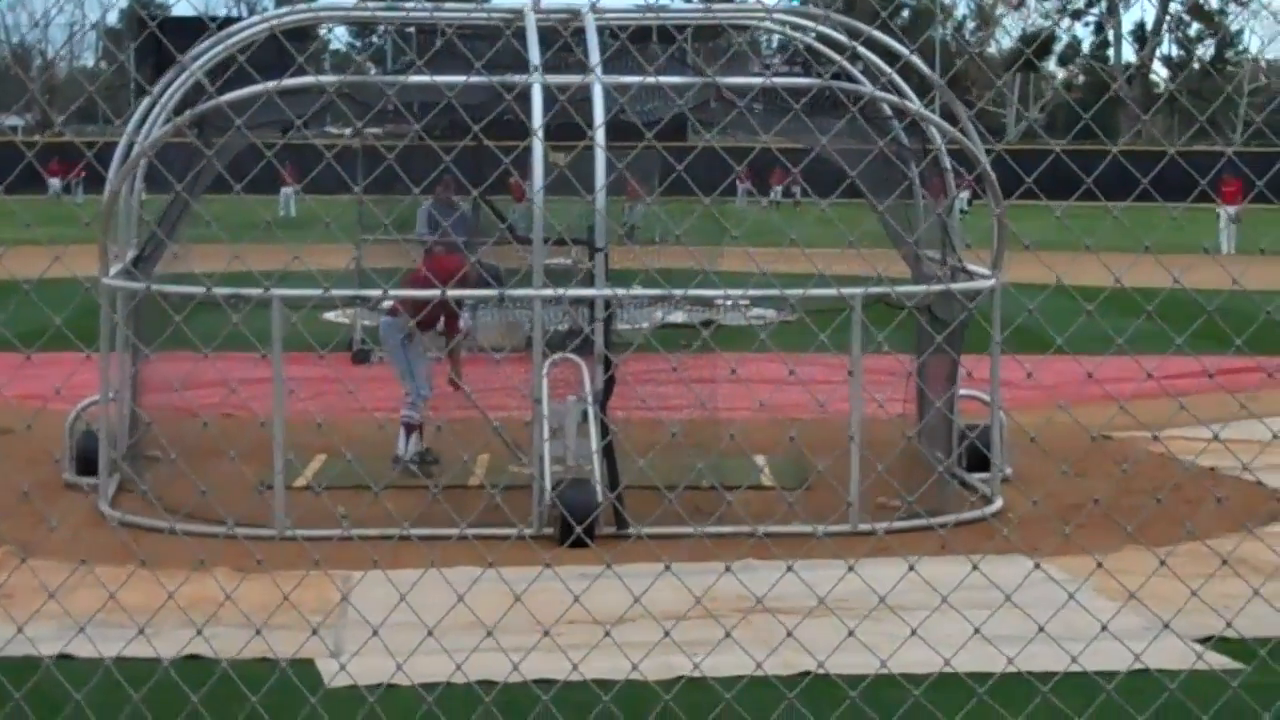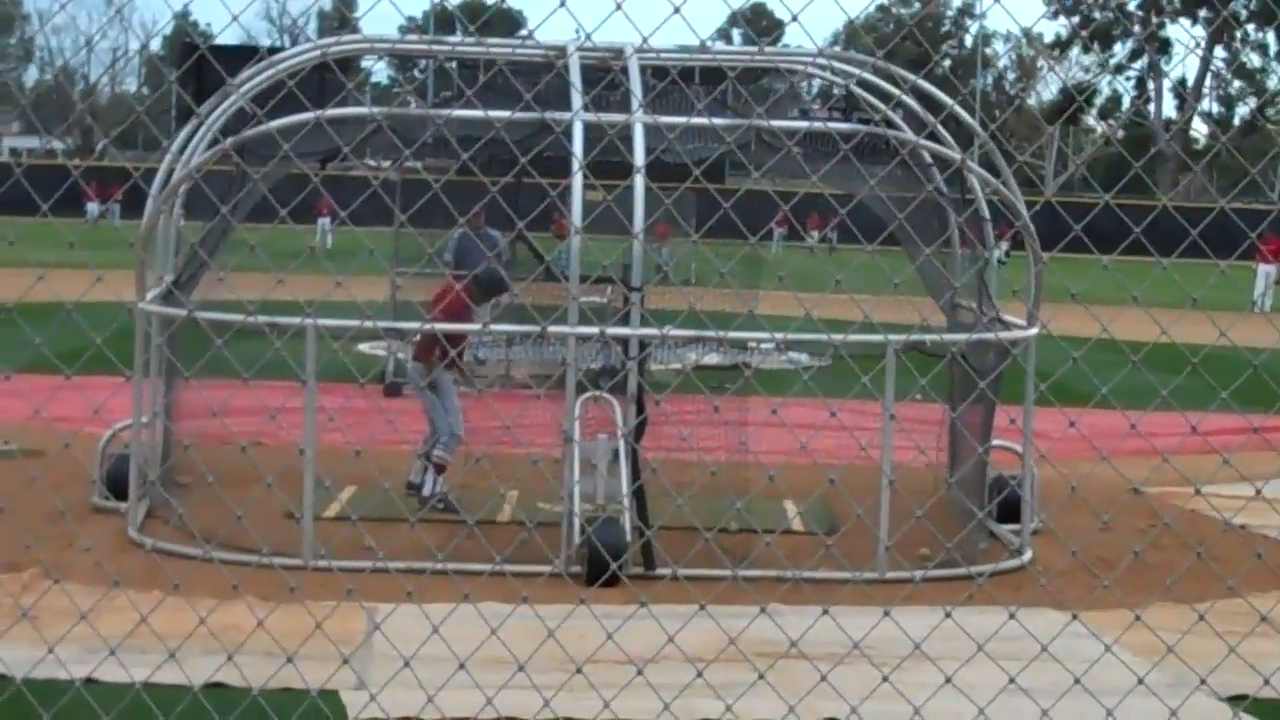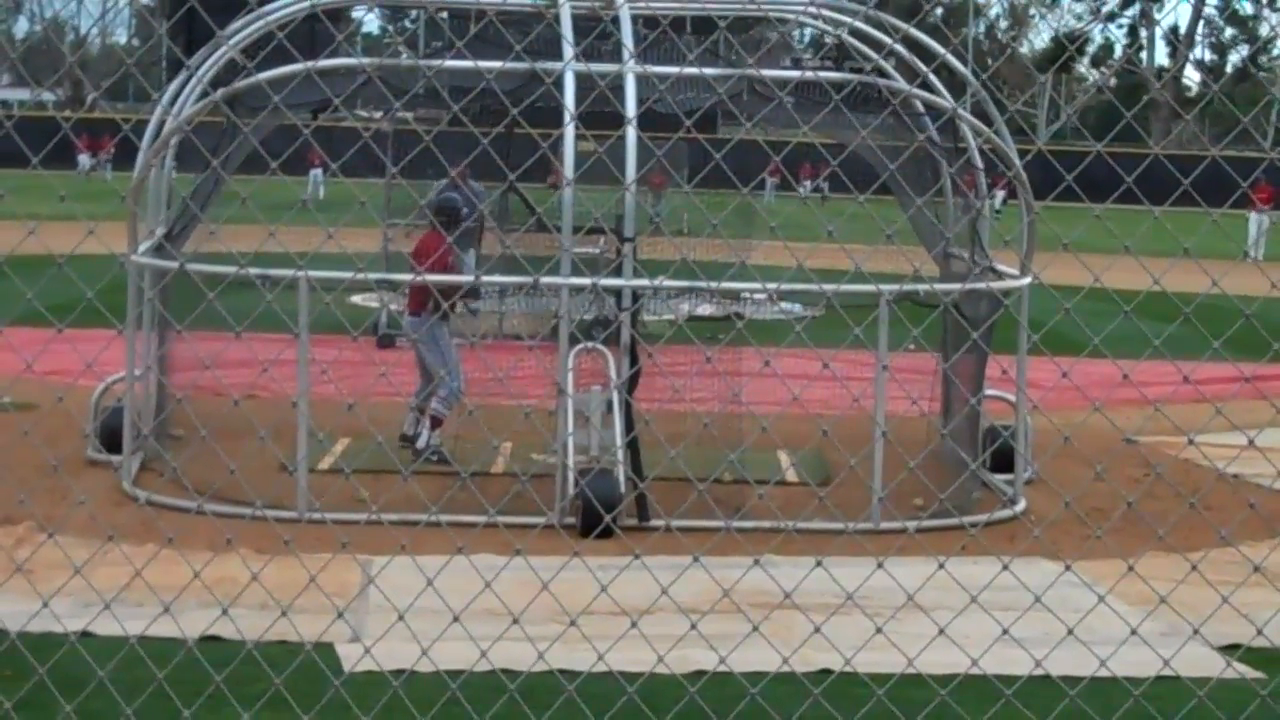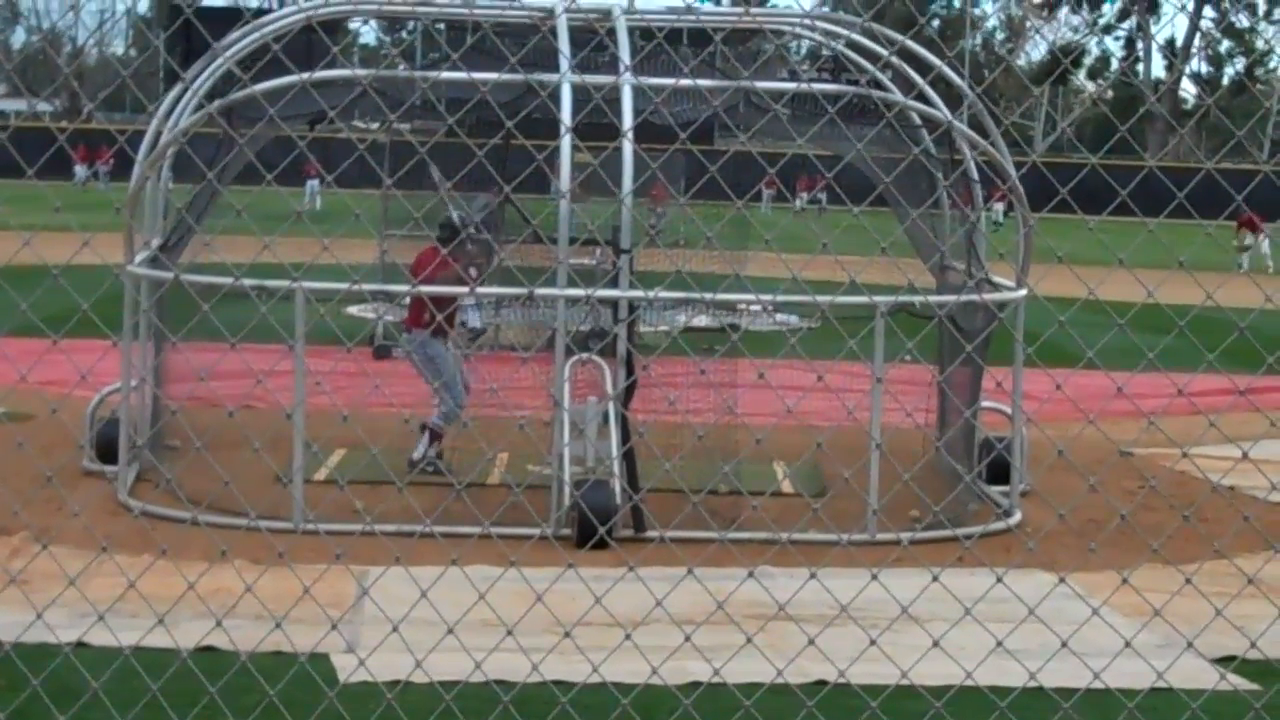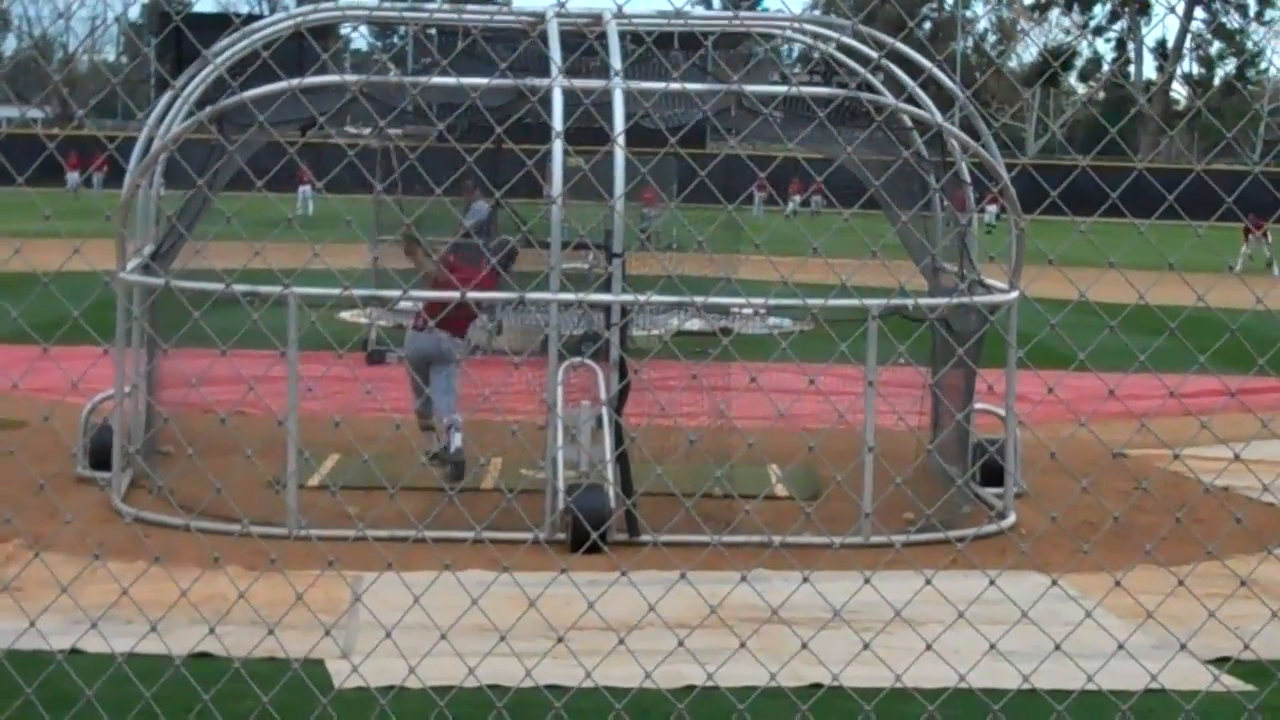
dt=1s
person 1, frame 1
left shoulder: (457, 288)
right shoulder: (453, 266)
left elbow: (452, 331)
right elbow: (413, 282)
left wrist: (455, 370)
right wrist: (410, 322)
left hip: (412, 328)
right hip: (400, 324)
left knee: (422, 390)
right knee: (417, 391)
left ankle: (416, 447)
right ankle: (404, 454)
person 1, frame 2
left shoulder: (462, 297)
right shoulder: (454, 297)
right elbow: (429, 334)
left wrist: (459, 366)
right wrist: (430, 374)
left hip: (437, 369)
right hip: (430, 370)
left knee: (440, 428)
right knee: (453, 431)
left ankle: (417, 481)
right ankle: (431, 492)
person 1, frame 3
left shoulder: (442, 243)
right shoulder: (434, 245)
left elbow: (445, 283)
right elbow: (427, 288)
left wrist: (462, 284)
right wrist: (463, 283)
left hip: (425, 319)
right hip: (426, 321)
left knee: (432, 380)
right knee: (452, 385)
left ankle: (410, 432)
right ankle: (425, 445)
person 1, frame 4
left shoulder: (449, 258)
right shoulder: (429, 257)
left elbow: (472, 284)
right elbow: (436, 286)
right wrist: (461, 263)
left hip: (438, 336)
right hip: (423, 338)
left knee: (461, 388)
right knee: (455, 401)
left ankle: (430, 430)
right ankle: (421, 457)
person 1, frame 5
left shoulder: (461, 261)
right shoulder: (490, 286)
left elbow: (431, 276)
left wrist: (416, 251)
left hip: (420, 337)
right hip: (449, 343)
left knee: (421, 397)
right knee: (445, 402)
left ankle: (436, 449)
right ankle: (454, 449)
